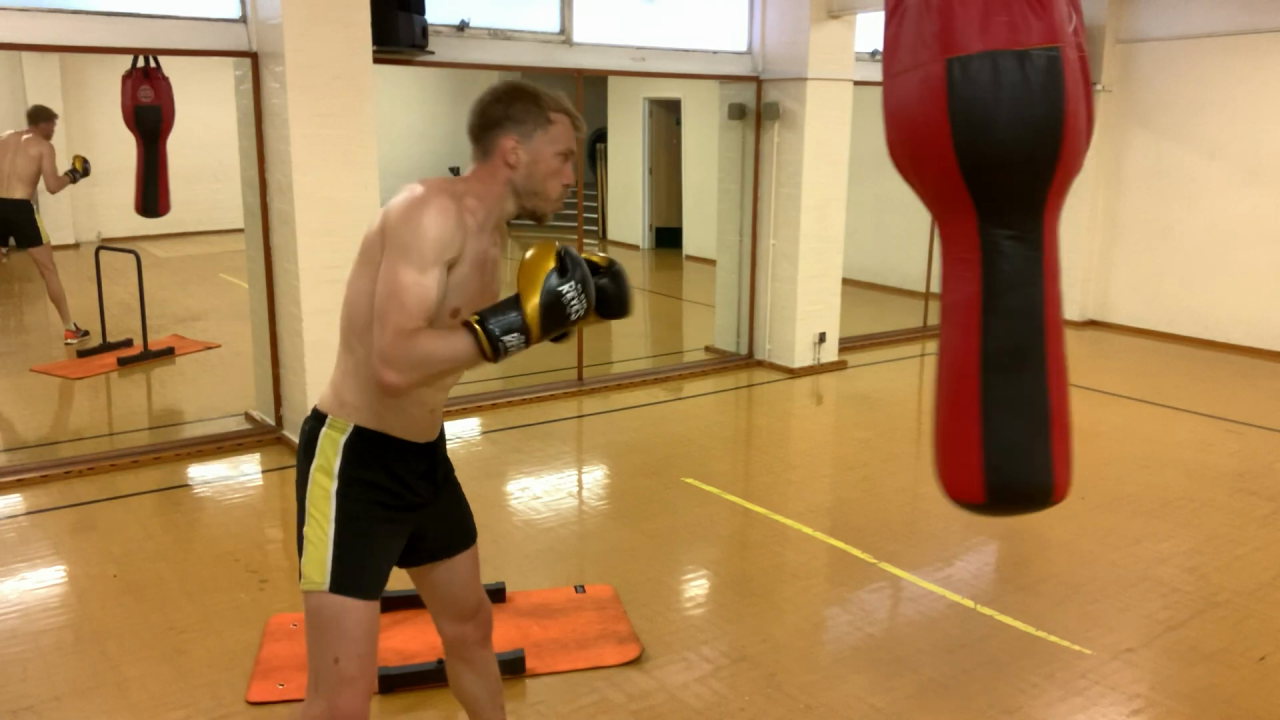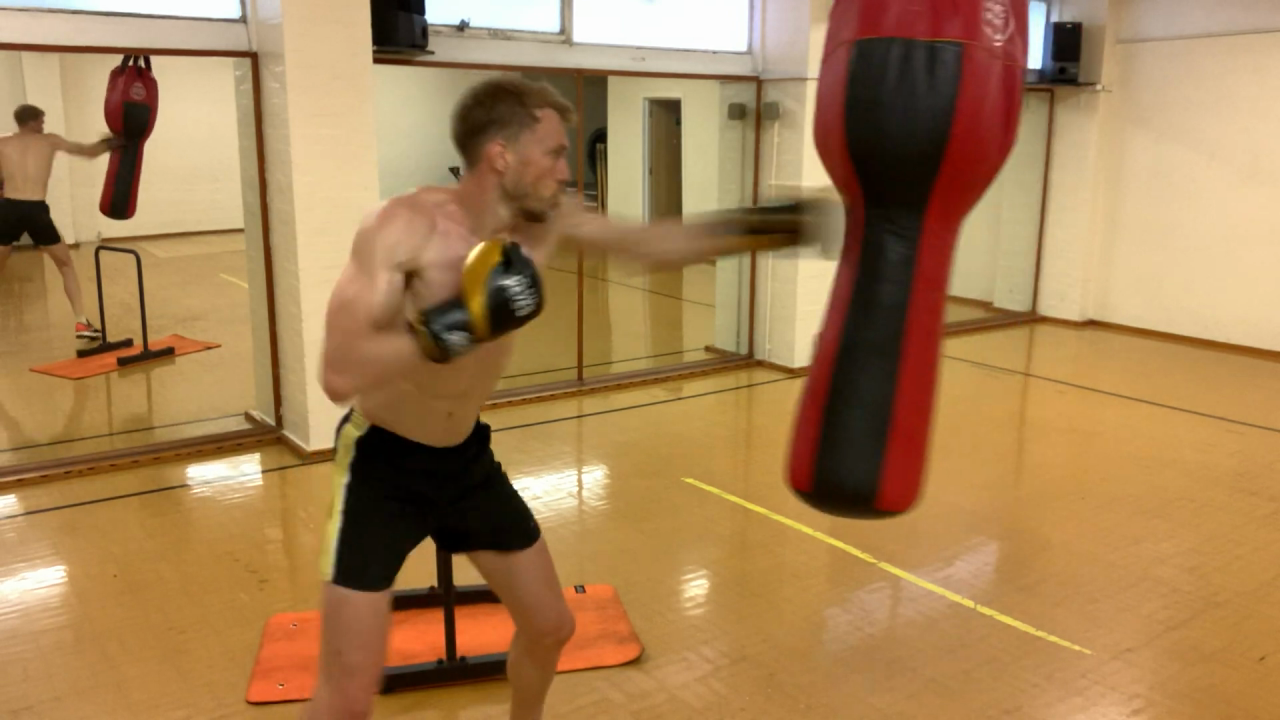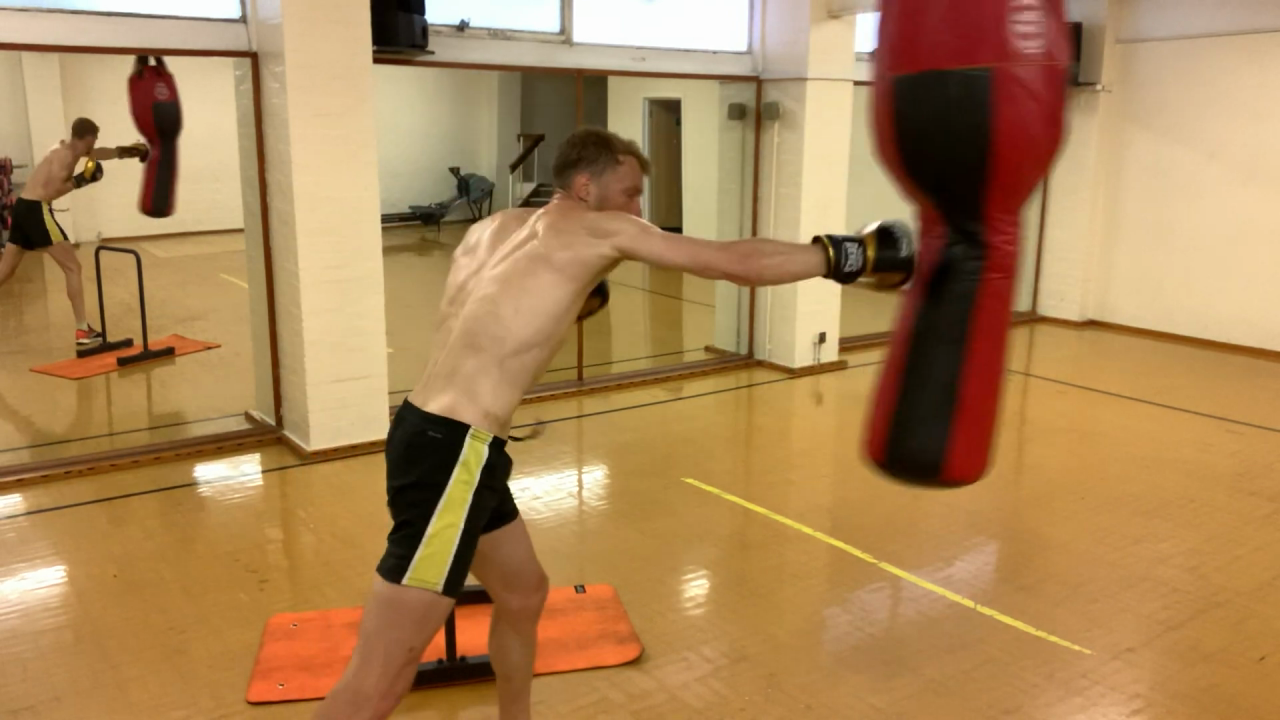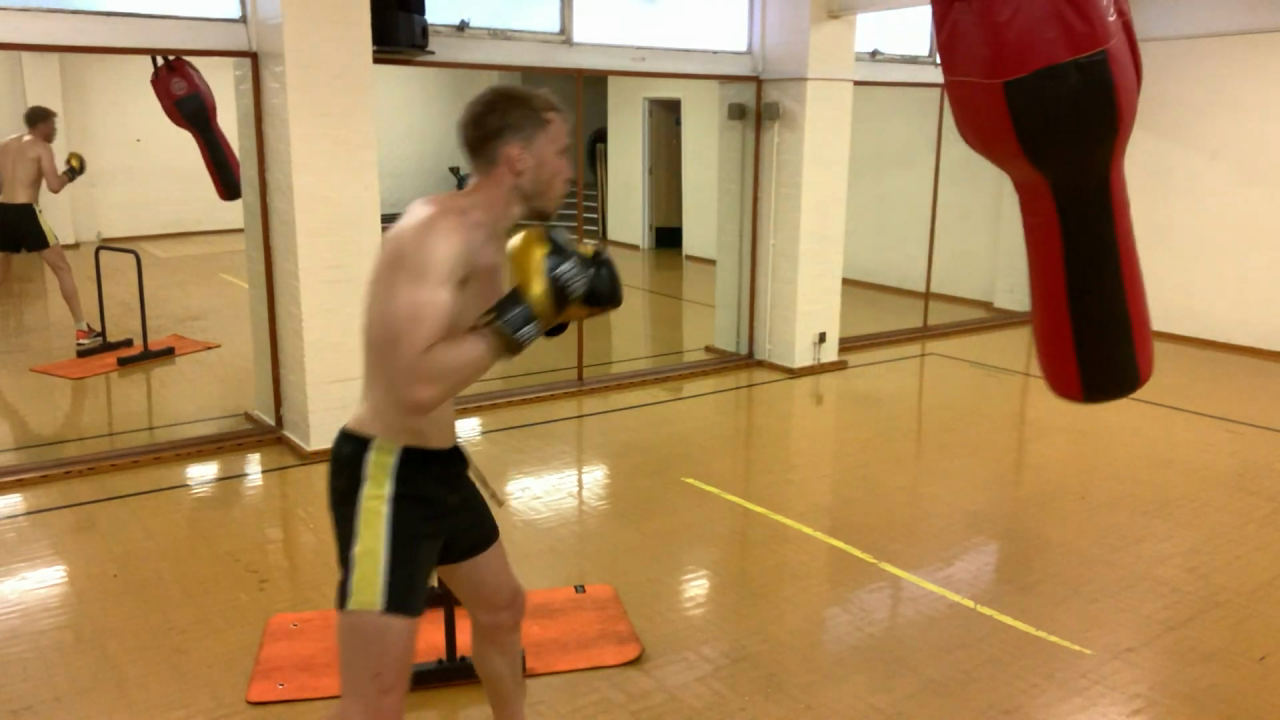
dt=0.4s
person 1, frame 1
left shoulder: (488, 231)
right shoulder: (431, 211)
right elbow: (392, 363)
left wrist: (564, 305)
right wrist: (517, 320)
left hip: (423, 459)
right hip: (356, 461)
left knee: (470, 626)
person 1, frame 2
left shoulder: (546, 221)
right shoulder: (400, 225)
left elbow: (657, 244)
right elbow: (341, 377)
left wrist: (756, 223)
right wrist: (459, 320)
left hip: (465, 459)
right hip: (383, 463)
left knee: (549, 625)
person 1, frame 3
left shoulder: (493, 228)
right shoulder: (599, 230)
right elbow: (733, 261)
right wrist: (846, 255)
left hip: (447, 441)
right hip: (453, 455)
left knee: (524, 593)
person 1, frame 4
left shoulder: (497, 235)
right shoulder: (438, 230)
right elbow: (418, 383)
left wrist: (559, 305)
right wrist: (523, 312)
left hip: (442, 463)
right hip: (388, 474)
left knee: (501, 605)
person 2, frame 1
right shoulder: (44, 146)
right elbow: (53, 186)
right wrist: (74, 174)
right hip: (21, 209)
right knee: (48, 271)
right ankle: (70, 329)
person 2, frame 2
right shoulder: (48, 139)
right elbow: (90, 152)
right wrist: (107, 143)
right hip: (36, 210)
right knee: (66, 265)
right ankle: (82, 324)
person 2, frame 3
left shoulder: (67, 148)
right shoulder: (66, 154)
left elbow: (99, 154)
right elbow: (52, 191)
left wrist: (129, 150)
right wrist: (80, 180)
left hip: (22, 207)
right hip: (36, 210)
right knee: (72, 268)
right ankle: (83, 330)
person 2, frame 4
right shoulder: (42, 147)
right elbow: (54, 187)
right wrist: (72, 172)
right hip: (25, 213)
right knee: (63, 270)
right ankle: (82, 330)
